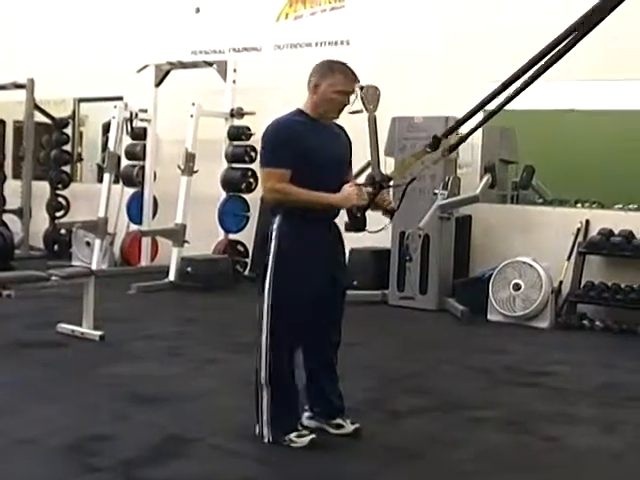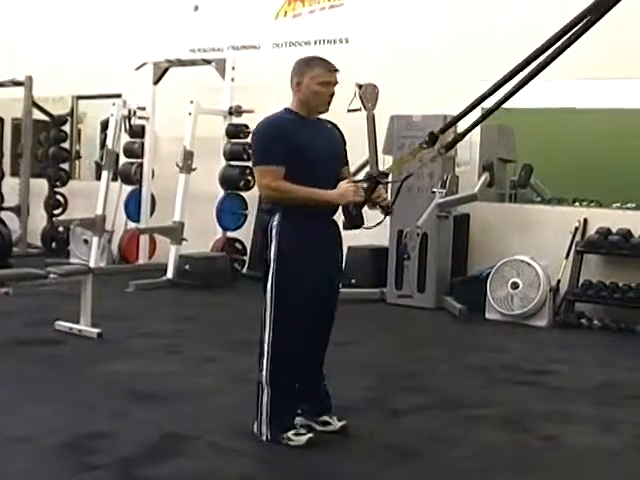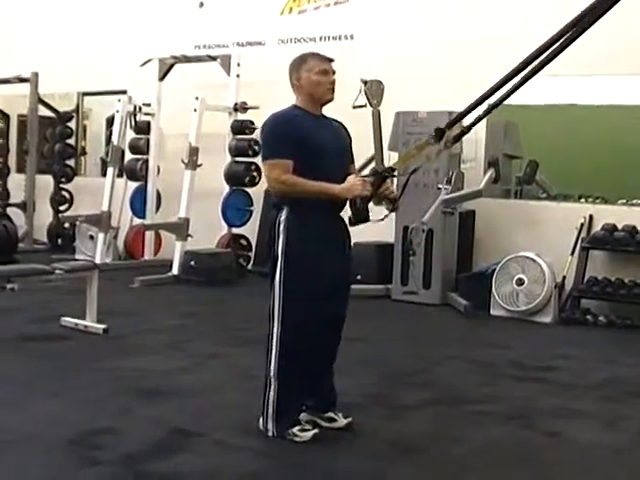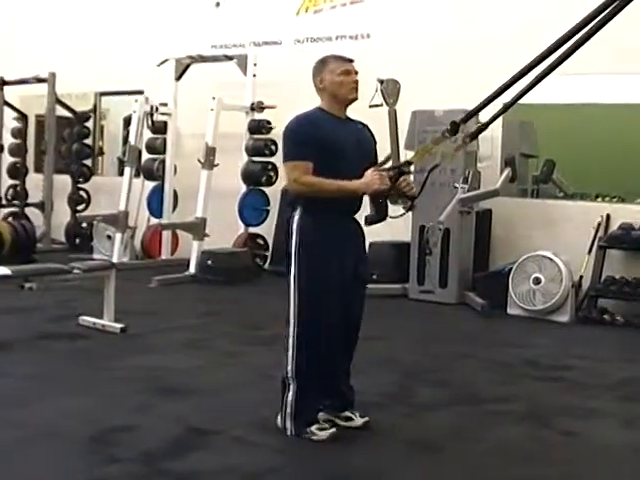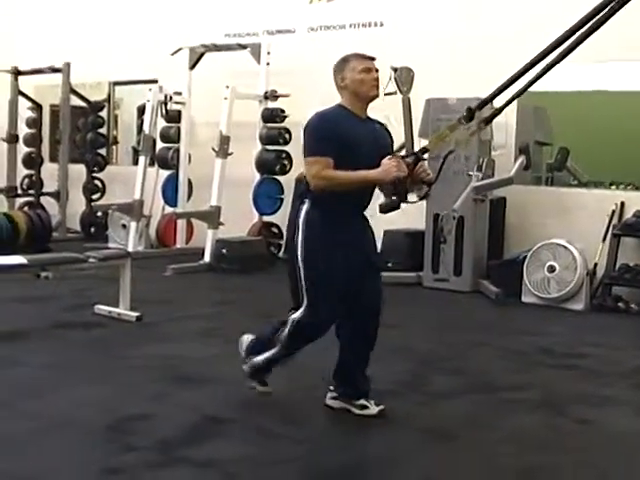
dt=0.3s
person 1, frame 1
left shoulder: (339, 135)
right shoulder: (283, 131)
right elbow: (273, 190)
left wrist: (369, 197)
right wrist: (335, 199)
left hip: (328, 238)
right hip: (292, 239)
left knee: (326, 331)
right knee: (284, 332)
left ankle: (325, 409)
right ankle: (276, 421)
person 1, frame 2
left shoulder: (332, 132)
right shoulder: (274, 129)
left elbow: (342, 180)
right elbow: (269, 187)
left wrist: (366, 193)
right wrist: (331, 195)
left hip: (326, 234)
right hip: (291, 235)
left knee: (317, 327)
right knee: (283, 329)
left ankle: (314, 407)
right ankle: (274, 420)
person 1, frame 3
left shoulder: (337, 129)
right shoulder: (282, 124)
left elbow: (348, 177)
right elbow: (278, 181)
left wrist: (373, 188)
right wrist: (339, 189)
left hip: (334, 230)
right hip: (299, 230)
left knee: (328, 322)
right knee: (292, 325)
left ankle: (318, 403)
right ankle: (279, 416)
person 1, frame 4
left shoulder: (362, 132)
right shoulder: (305, 126)
left elbow: (372, 182)
right elbow: (297, 182)
left wrist: (396, 186)
right wrist: (358, 185)
left hip: (349, 231)
right hip: (314, 231)
left knee: (347, 321)
right knee: (311, 325)
left ankle: (335, 402)
right ankle: (298, 414)
person 1, frame 5
left shoulder: (380, 132)
right shoulder: (325, 123)
left elbow: (386, 179)
right elbow: (317, 178)
left wrist: (411, 177)
right wrist: (376, 174)
left hip: (356, 225)
right hip: (319, 225)
left knee: (365, 311)
right knee: (317, 312)
left ankle: (348, 390)
right ankle: (256, 353)
